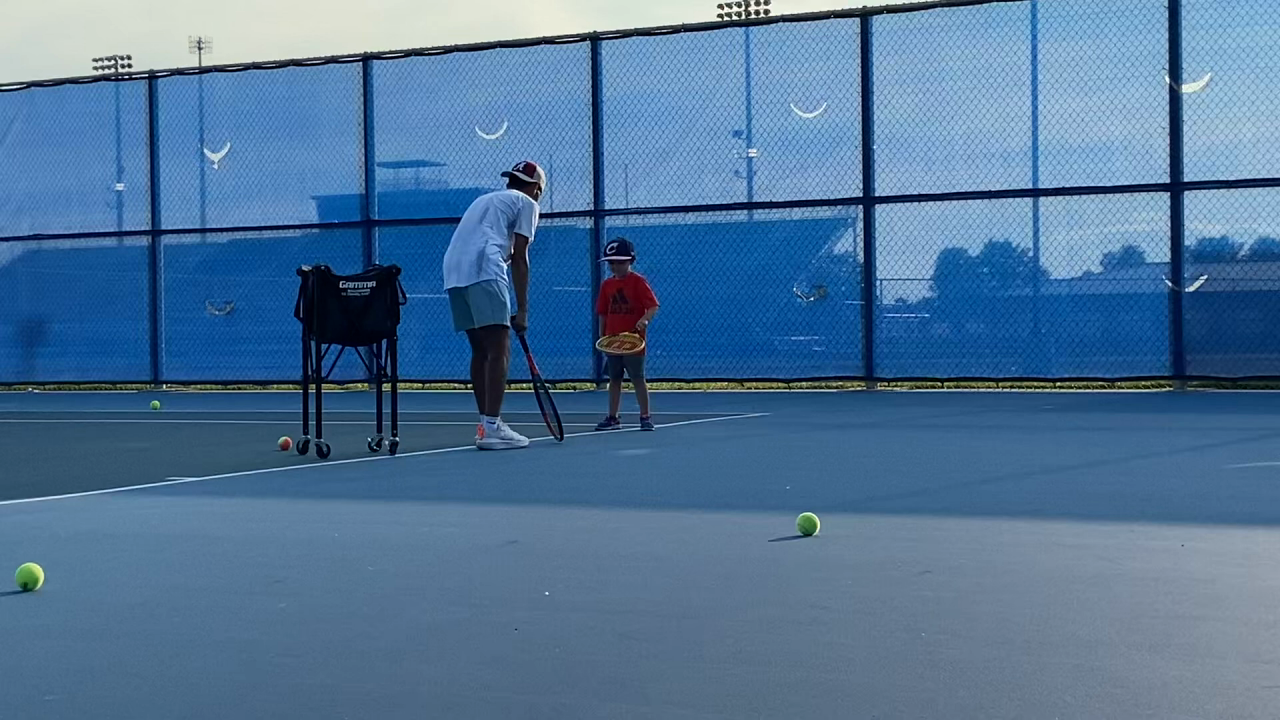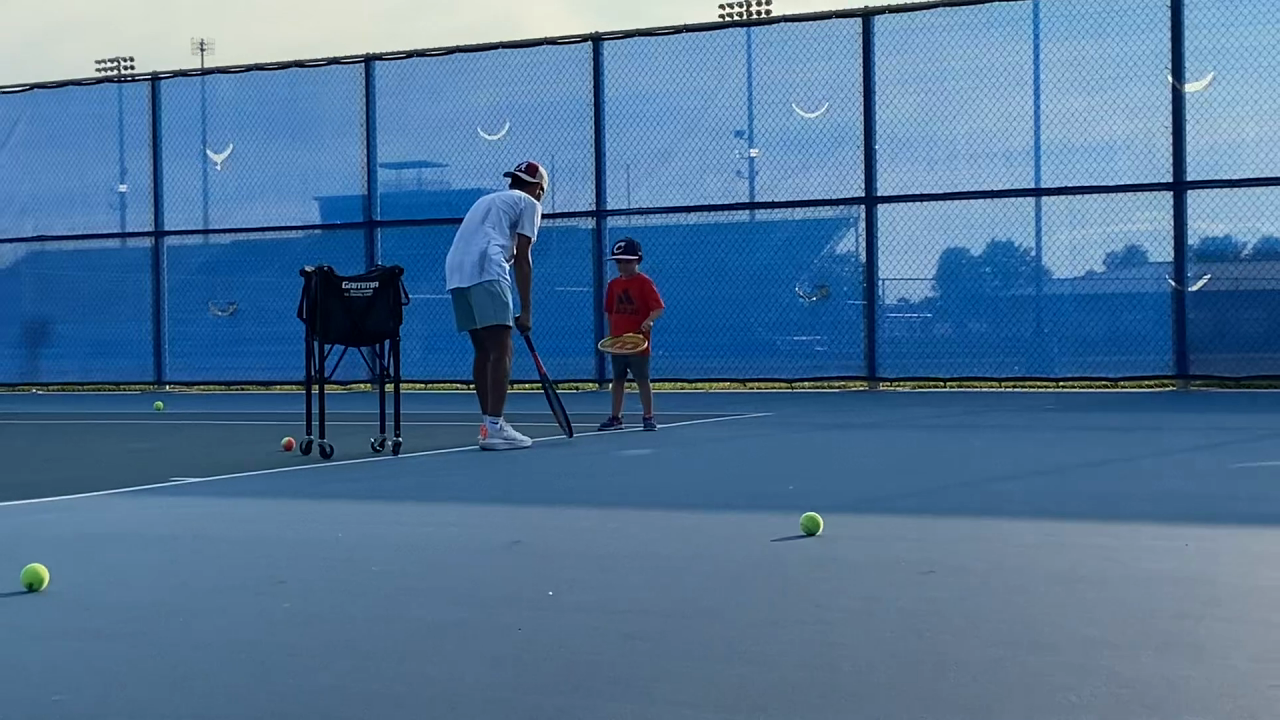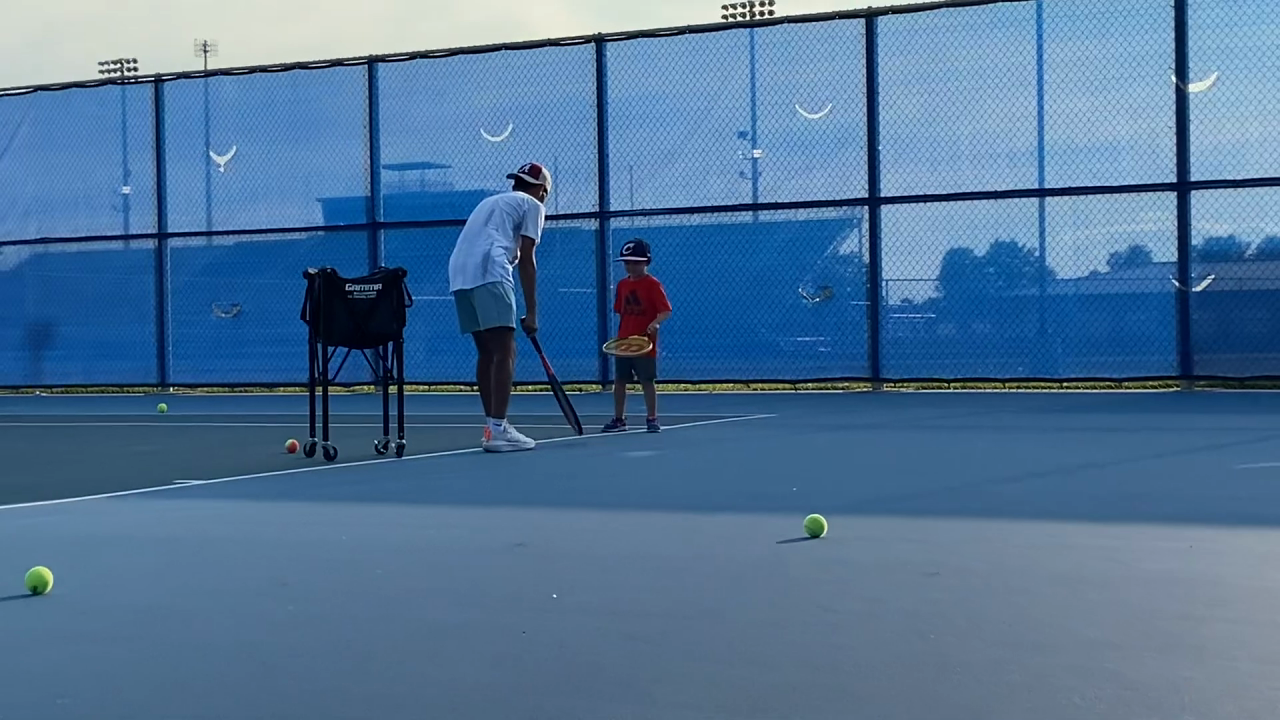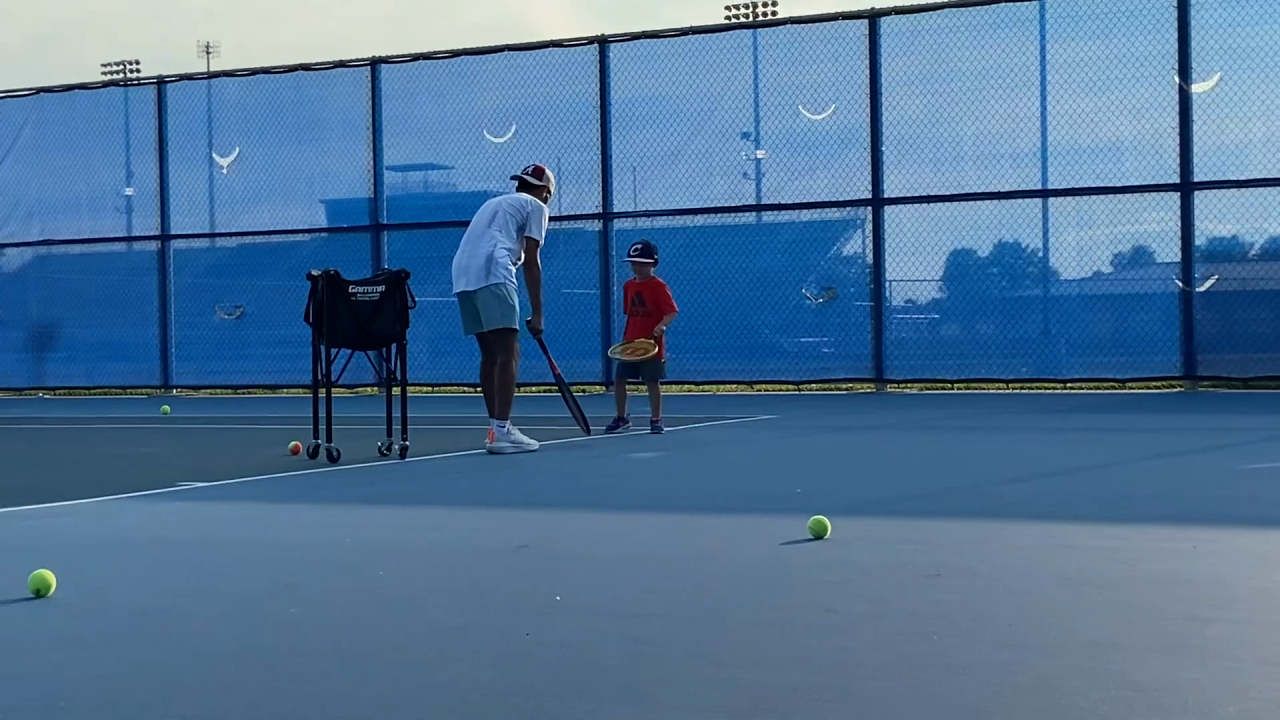
dt=0.1s
person 1, frame 1
left shoulder: (485, 200)
right shoulder: (526, 203)
right elbow: (519, 259)
right wrist: (522, 310)
left hip: (454, 273)
right hip: (483, 272)
left knee: (481, 351)
right knee: (499, 351)
left ankle: (486, 425)
right ankle: (492, 429)
person 1, frame 2
left shoulder: (488, 200)
right shoulder: (529, 203)
right elbow: (522, 259)
right wrist: (526, 310)
left hip: (456, 273)
right hip: (486, 273)
left knee: (484, 351)
right knee: (501, 351)
left ankle: (489, 425)
right ankle: (494, 429)
person 1, frame 3
left shoulder: (492, 201)
right shoulder: (532, 205)
right elbow: (526, 261)
right wrist: (531, 312)
left hip: (460, 274)
right hip: (489, 275)
left knee: (488, 353)
right knee: (505, 353)
left ankle: (493, 427)
right ankle: (498, 431)
person 1, frame 4
left shoulder: (496, 203)
right shoulder: (536, 206)
right elbow: (531, 262)
right wrist: (537, 313)
left hip: (463, 276)
right hip: (492, 277)
left knee: (491, 355)
right knee: (508, 355)
left ankle: (497, 429)
right ankle: (501, 432)
person 2, frame 1
left shoulder: (639, 281)
right shoulder: (606, 285)
left elbow: (653, 306)
right elbow: (602, 313)
left wrist: (645, 319)
right wrist: (603, 336)
left knee: (637, 379)
right knee: (614, 379)
left ankle: (645, 417)
right ankle: (613, 417)
person 2, frame 2
left shoulder: (645, 282)
right shoulder: (613, 284)
left elbow: (659, 308)
left wrist: (650, 320)
right wrist: (610, 336)
left knee: (642, 379)
right knee: (618, 379)
left ankle: (648, 417)
right ankle: (616, 417)
person 2, frame 3
left shoulder: (653, 284)
right shoulder: (622, 285)
left elbow: (666, 310)
left wrist: (656, 323)
right wrist: (620, 335)
left knee: (647, 381)
right knee: (620, 380)
left ankle: (652, 419)
right ankle: (619, 419)
person 2, frame 4
left shoulder: (659, 286)
right shoulder: (628, 285)
left elbow: (672, 312)
left wrist: (663, 325)
right wrist: (627, 337)
right hip: (630, 343)
left knee: (652, 382)
right knee: (619, 379)
left ankle: (656, 420)
right ankle: (621, 418)
